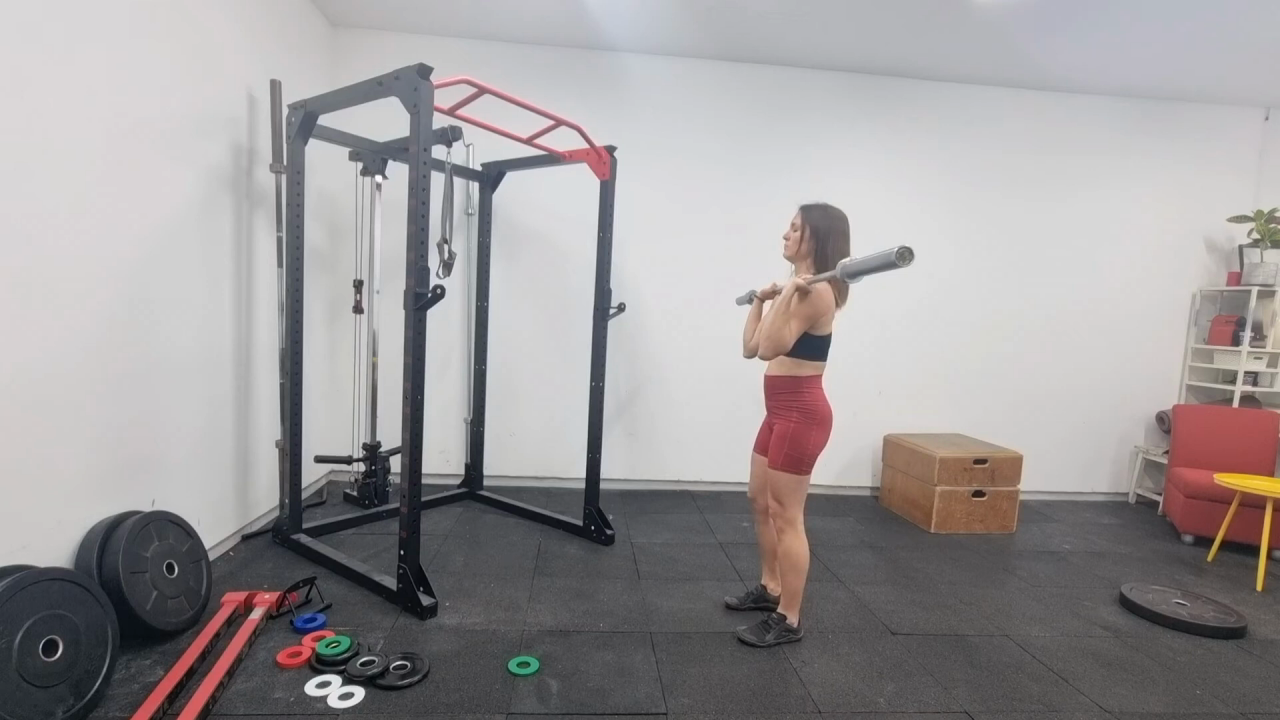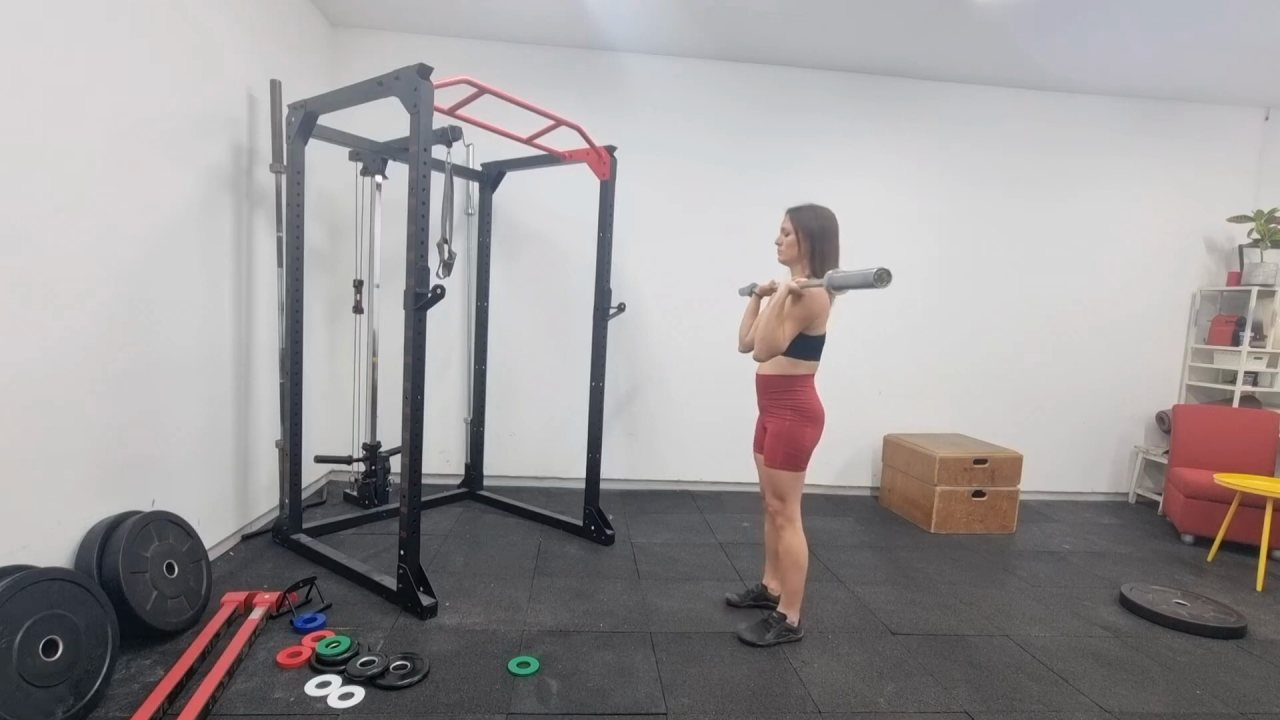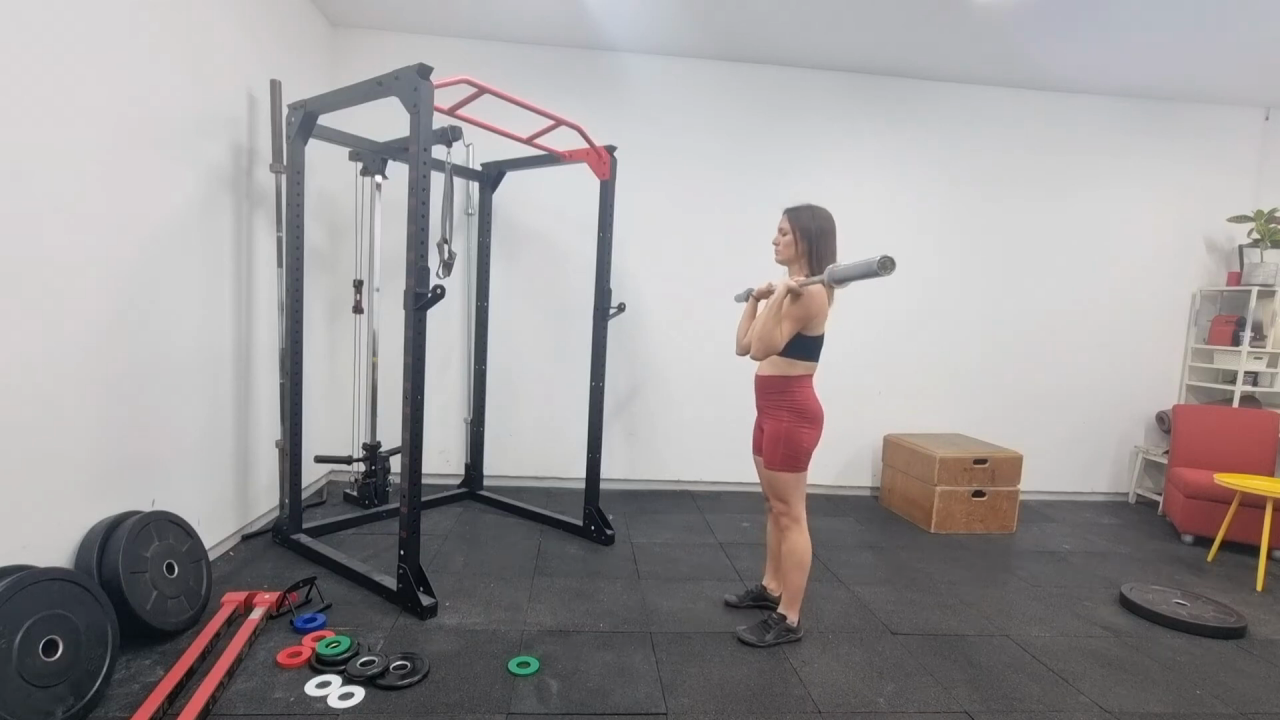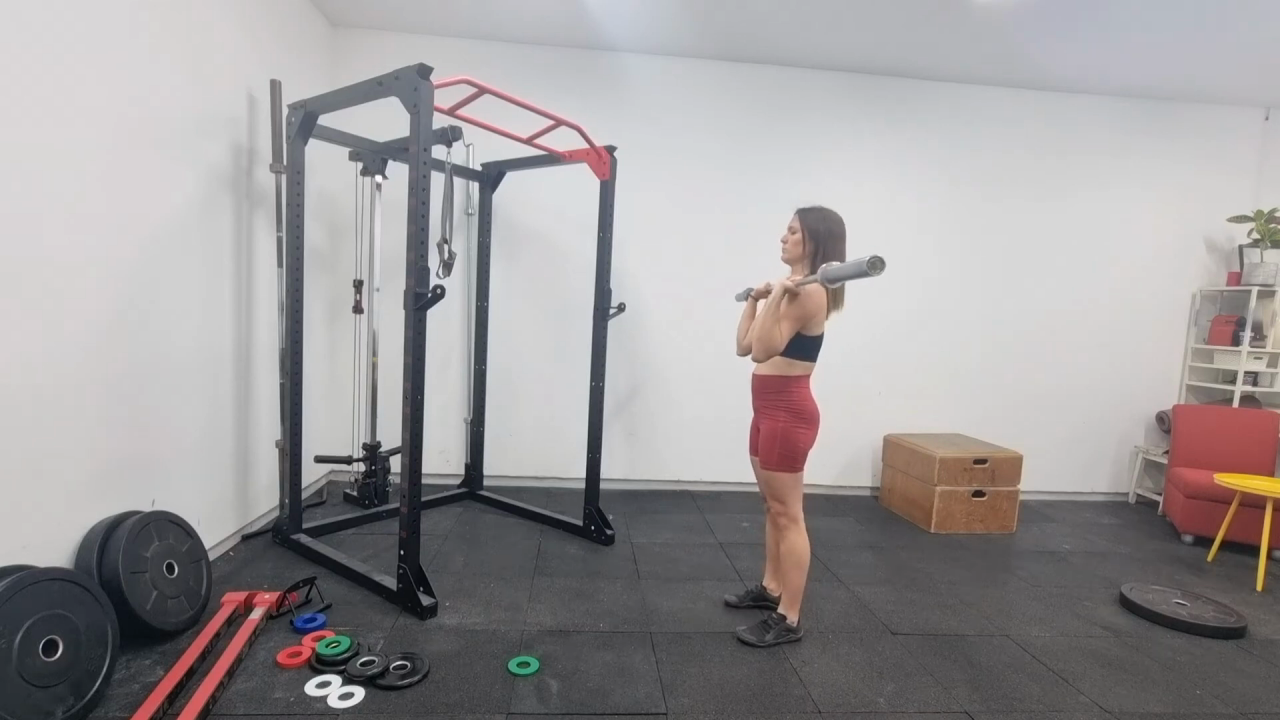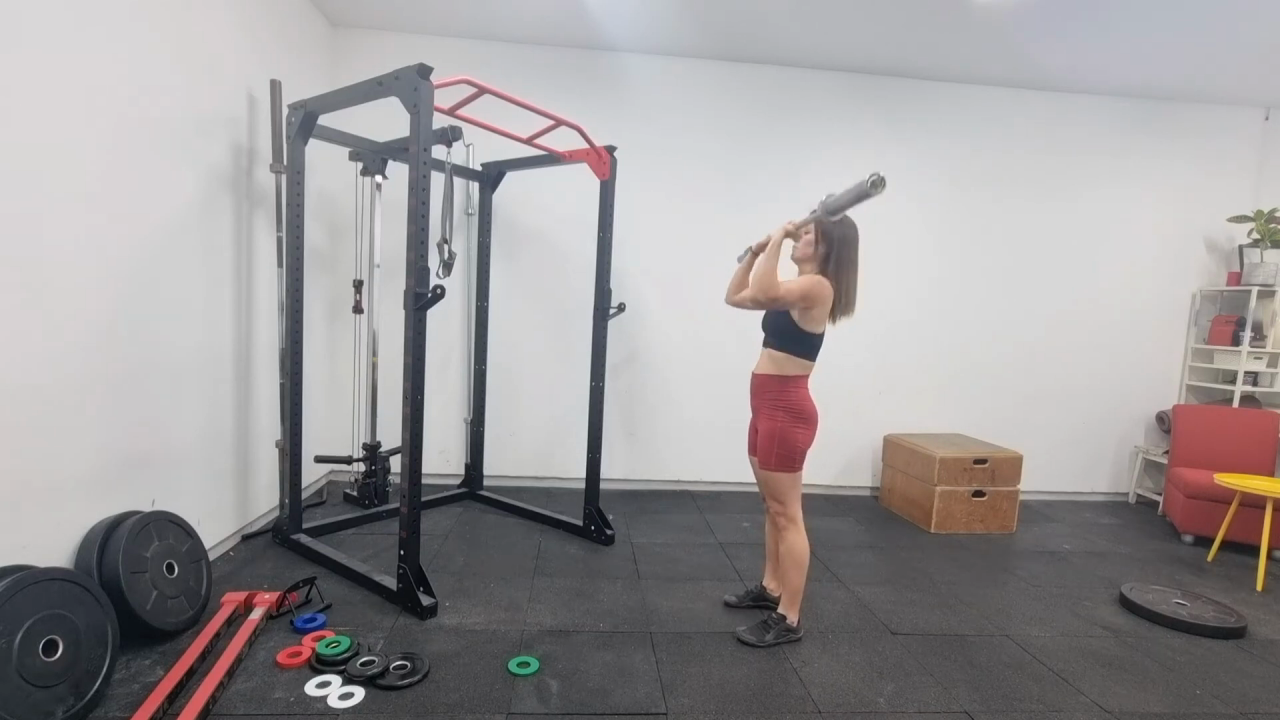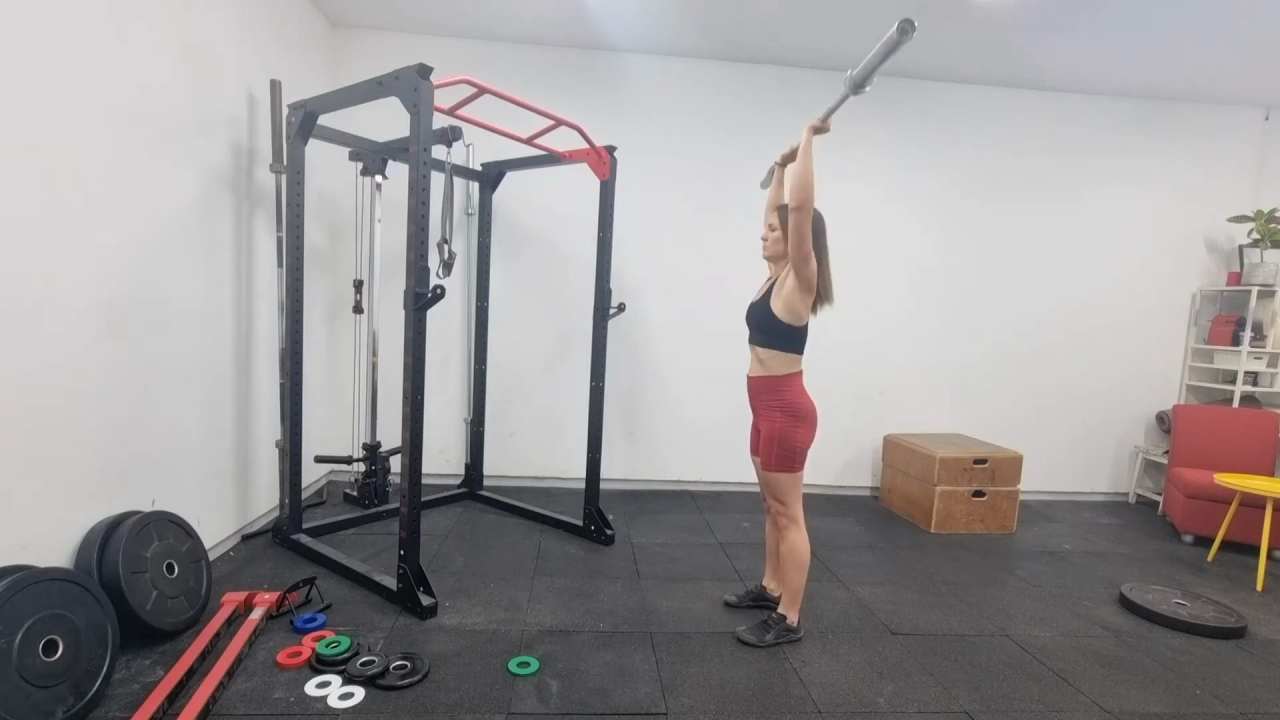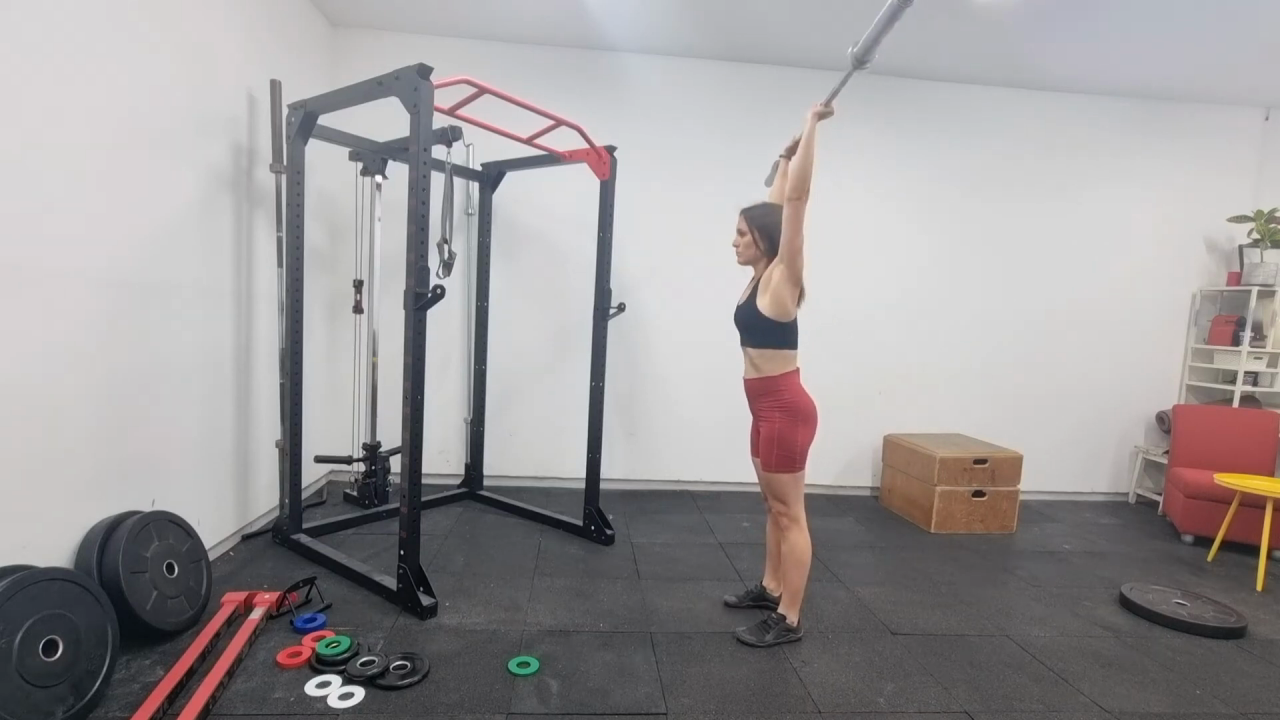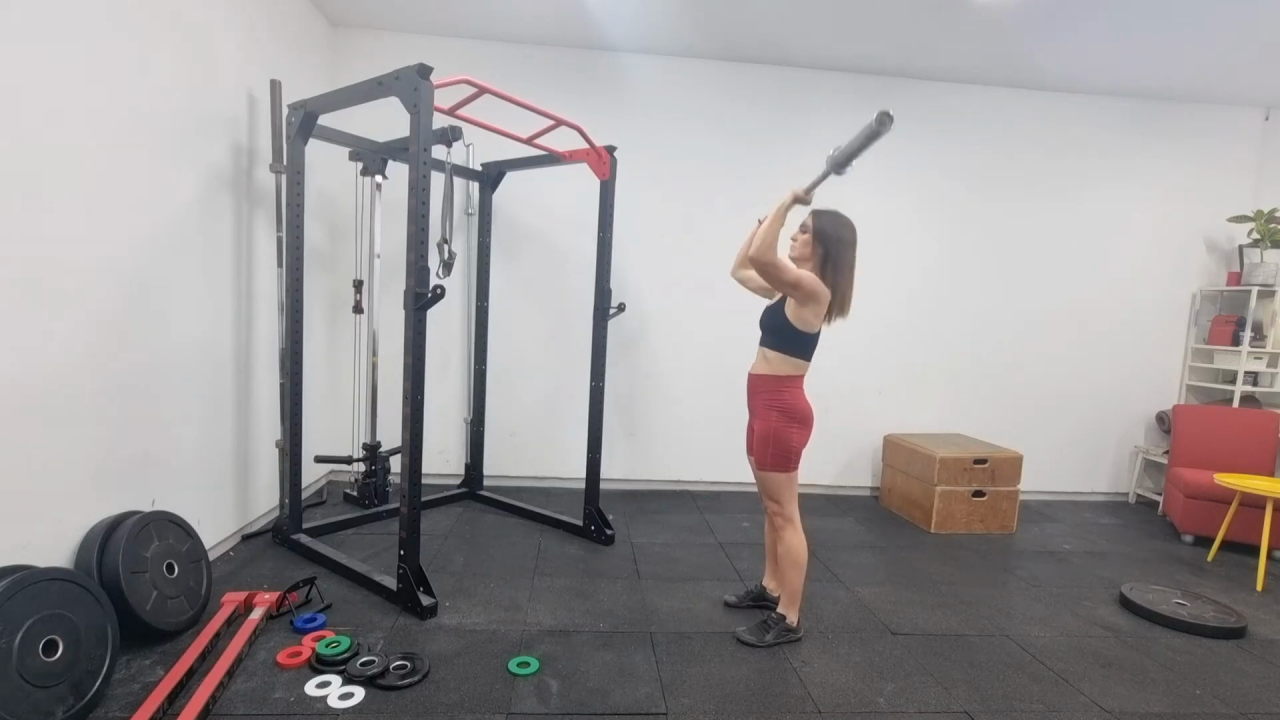
dt=0.7s
person 1, frame 1
left shoulder: (816, 292)
right shoulder: (796, 288)
left elbow: (770, 348)
right elbow: (751, 347)
left wrist: (788, 294)
right wrist: (760, 302)
left hip: (801, 414)
right hip: (780, 412)
left knee: (786, 517)
right knee: (760, 502)
left ankle: (788, 620)
right ankle: (770, 588)
person 1, frame 2
left shoulder: (810, 294)
right shoulder: (791, 289)
left elbow: (765, 350)
right elbow: (747, 342)
left wrist: (780, 296)
right wrist: (758, 296)
left hip: (794, 411)
right hip: (774, 409)
left knee: (785, 513)
right knee: (771, 505)
left ankle: (788, 619)
right ankle: (771, 587)
person 1, frame 3
left shoulder: (810, 293)
right shoulder: (790, 290)
left elbow: (763, 349)
right elbow: (744, 345)
left wrist: (780, 295)
right wrist: (756, 299)
left hip: (793, 412)
right hip: (772, 409)
left knee: (791, 515)
right knee: (775, 507)
left ankle: (788, 619)
right ankle: (771, 587)
person 1, frame 4
left shoulder: (809, 293)
right shoulder: (791, 290)
left elbow: (763, 350)
right elbow: (745, 345)
left wrist: (776, 295)
right wrist: (755, 299)
left hip: (788, 410)
right hip: (769, 408)
left knee: (788, 515)
right knee: (773, 508)
left ankle: (788, 619)
right ankle: (771, 588)
person 1, frame 5
left shoulder: (817, 287)
right shoulder: (795, 290)
left elbow: (765, 291)
right elbow: (735, 296)
left wrist: (776, 240)
right wrist: (757, 251)
left hip: (787, 408)
right hip: (768, 406)
left knee: (787, 514)
right knee: (773, 508)
left ankle: (788, 619)
right ankle: (771, 588)
person 1, frame 6
left shoulder: (800, 280)
right shoulder: (779, 275)
left elbow: (801, 209)
right elbow: (780, 213)
left wrist: (808, 140)
right wrist: (781, 168)
left hip: (786, 410)
right hip: (768, 409)
left knee: (788, 515)
right knee: (774, 508)
left ankle: (789, 619)
right ankle: (771, 587)
person 1, frame 7
left shoulder: (783, 276)
right shoulder: (761, 276)
left elbow: (796, 201)
right elbow: (777, 206)
left wrist: (811, 128)
right wrist: (786, 157)
left hip: (785, 409)
right hip: (767, 409)
left knee: (790, 514)
right knee: (774, 508)
left ankle: (788, 620)
right ankle: (771, 589)
person 1, frame 8
left shoulder: (812, 288)
right shoulder: (790, 288)
left elbow: (759, 257)
right elbow: (742, 267)
left wrist: (786, 205)
right wrist: (771, 217)
left hip: (781, 409)
right hip: (766, 408)
left knee: (784, 515)
right knee: (772, 508)
left ankle: (788, 619)
right ankle: (771, 587)
